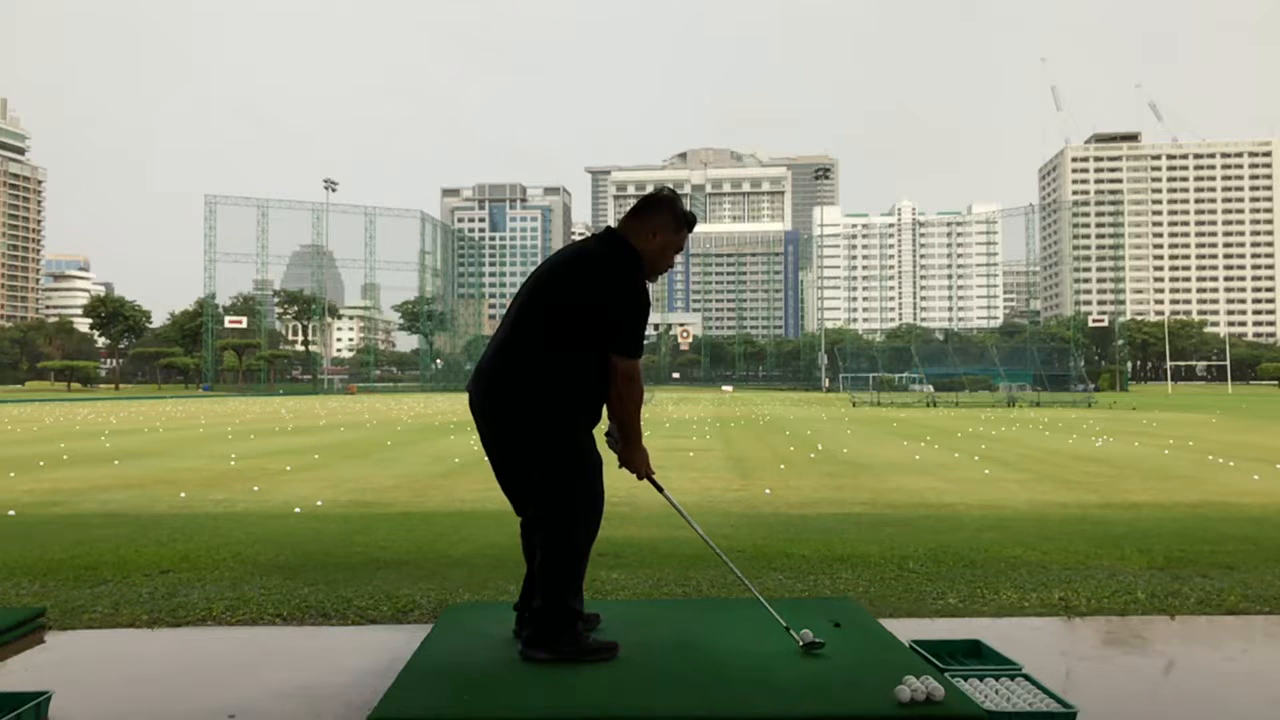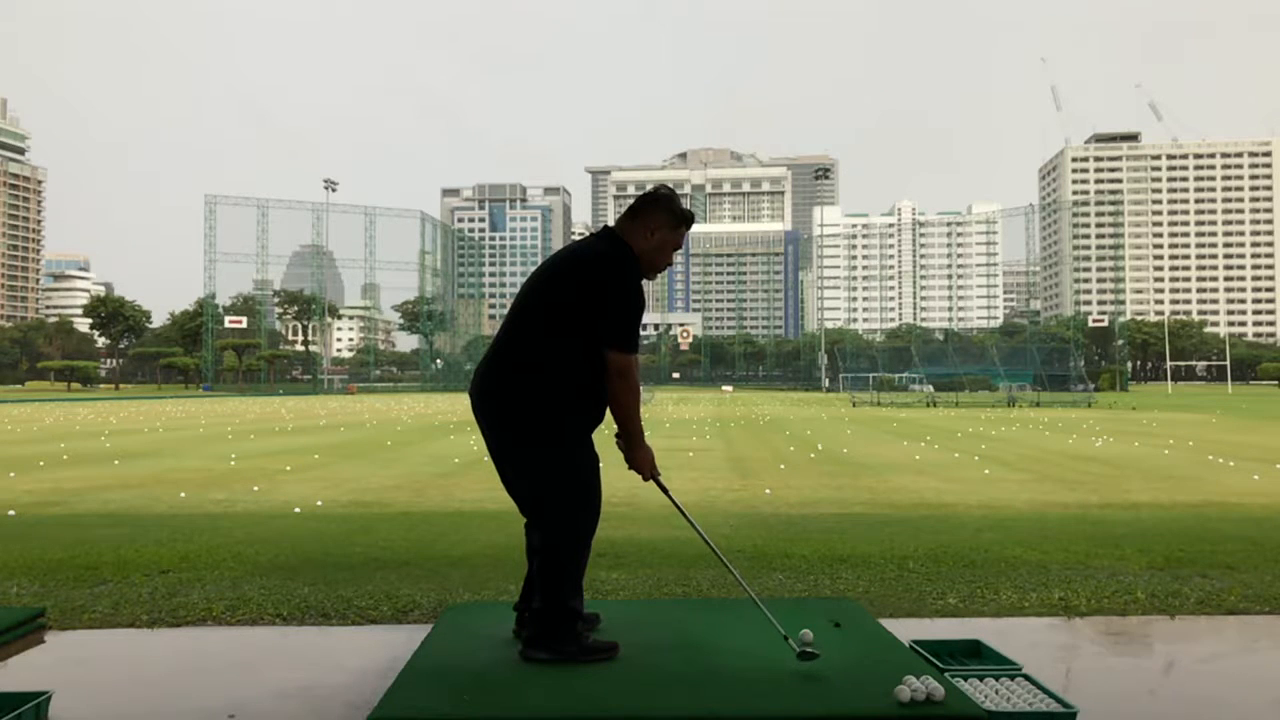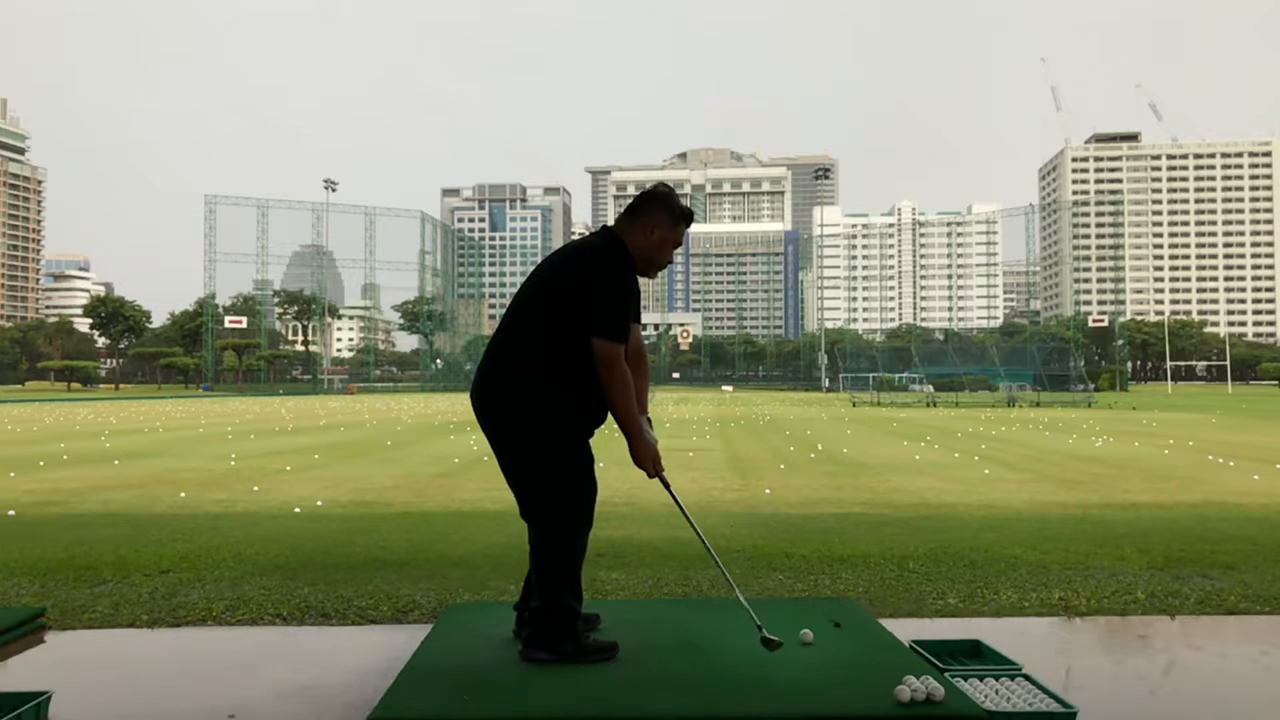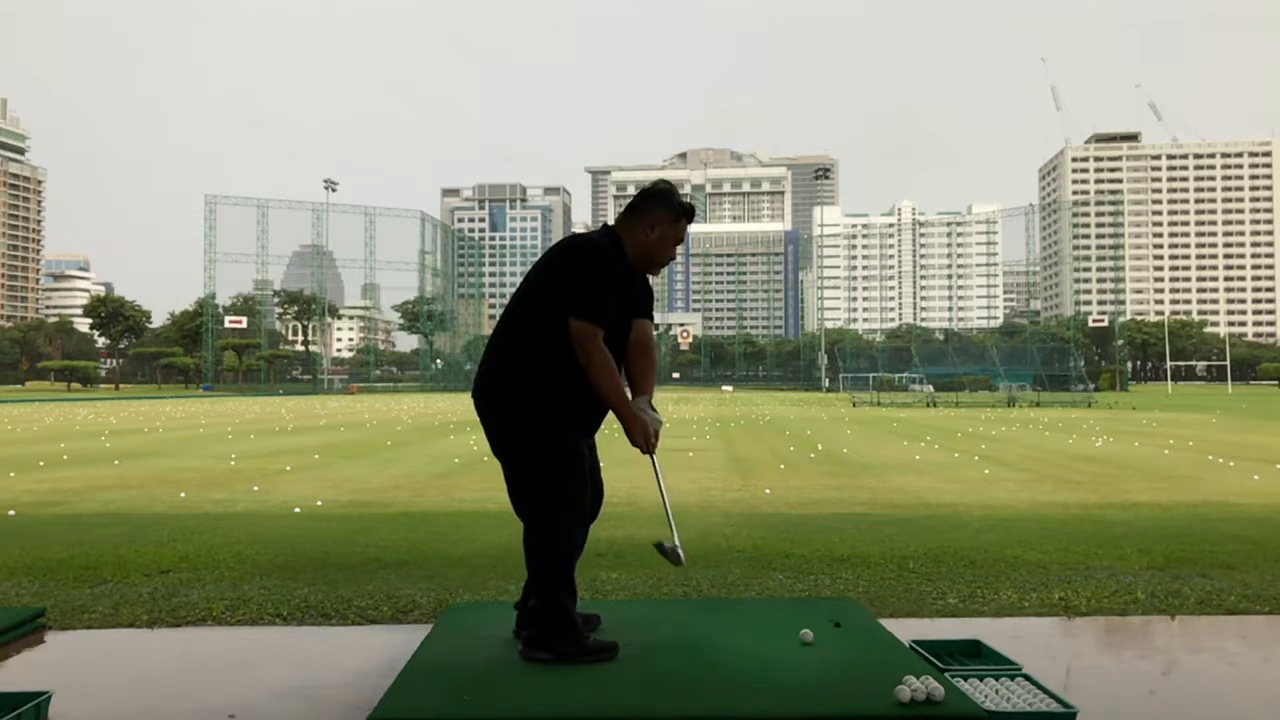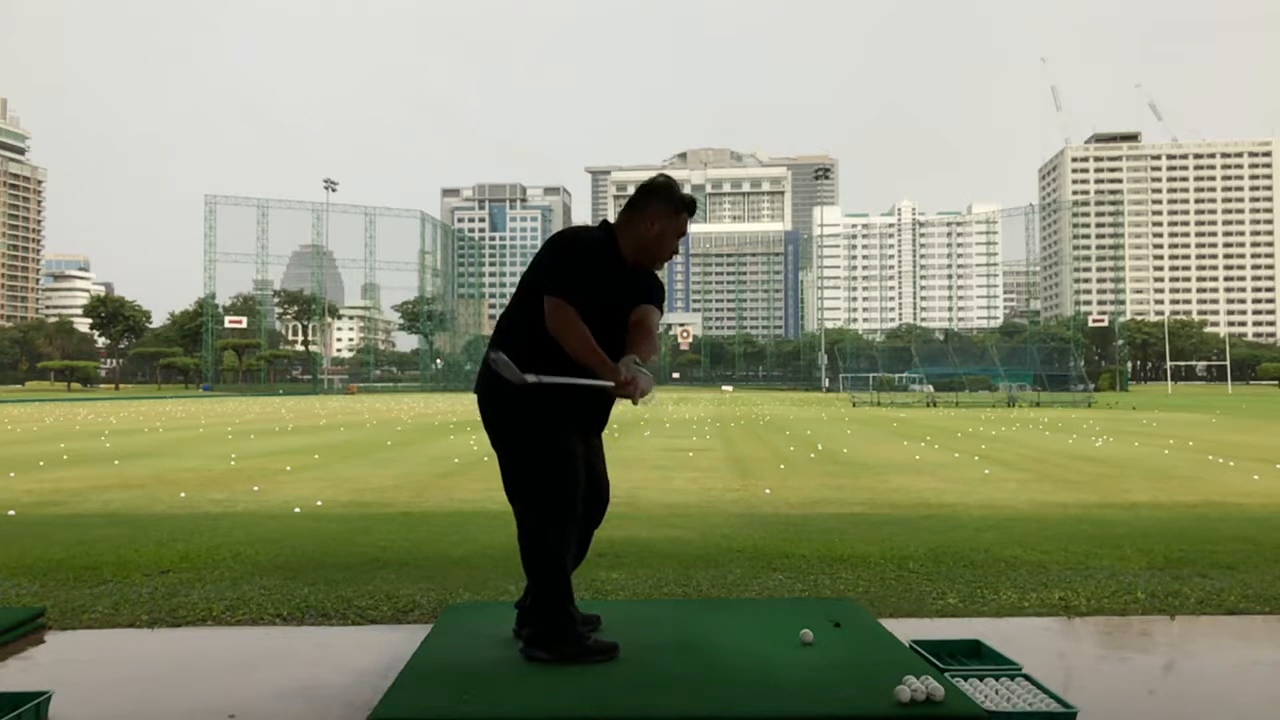
dt=1s
person 1, frame 1
left shoulder: (586, 256)
right shoulder: (623, 279)
right elbow: (624, 376)
left wrist: (616, 430)
right wrist: (632, 443)
left hip: (500, 396)
right hip: (535, 407)
left knee: (548, 509)
right knee: (574, 510)
left ankle: (538, 611)
right ankle: (551, 631)
person 1, frame 2
left shoulder: (593, 257)
right shoulder: (618, 276)
left elbow: (609, 362)
right elbow: (620, 373)
left wrist: (626, 431)
right wrist: (636, 443)
left hip: (509, 397)
right hip: (533, 405)
left knee: (554, 508)
right knee: (571, 510)
left ankle: (539, 612)
right ankle: (552, 632)
person 1, frame 3
left shoulder: (610, 264)
right shoulder: (604, 268)
left elbow: (633, 351)
right elbow: (610, 364)
left wrist: (642, 421)
right wrist: (636, 438)
left hip: (532, 400)
right hip: (525, 402)
left knee: (566, 503)
right knee: (564, 510)
left ankle: (540, 611)
right ankle: (551, 633)
person 1, frame 4
left shoulder: (633, 279)
right shoulder: (590, 258)
left elbow: (640, 342)
right elbow: (589, 345)
left wrist: (644, 403)
right wrist: (628, 416)
left hip: (558, 404)
right hip: (521, 400)
left knee: (580, 500)
right knee: (557, 507)
left ankle: (541, 609)
right ankle: (550, 631)
person 1, frame 5
left shoulder: (645, 281)
right shoulder: (577, 248)
left elbow: (644, 326)
right elbow: (560, 319)
left wrist: (634, 364)
right wrist: (610, 372)
left hip: (574, 405)
right hip: (522, 398)
left knee: (587, 502)
right knee: (552, 508)
left ankle: (541, 608)
right ankle: (549, 631)
